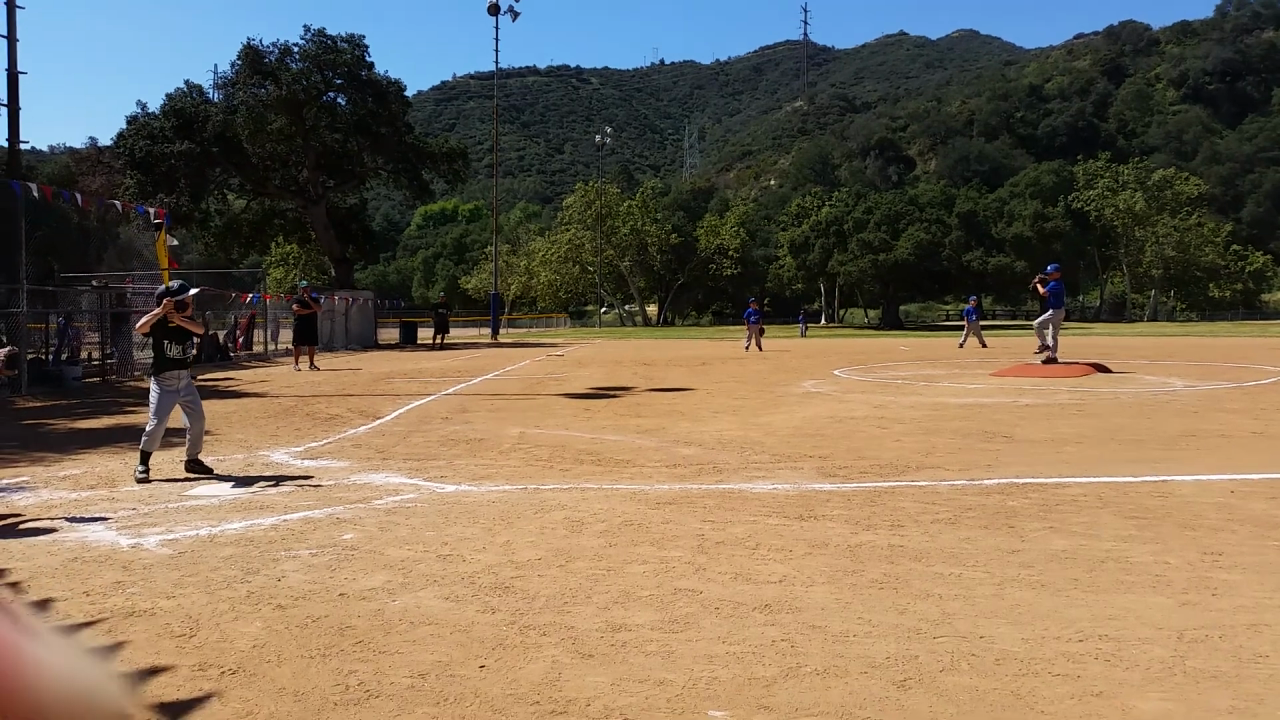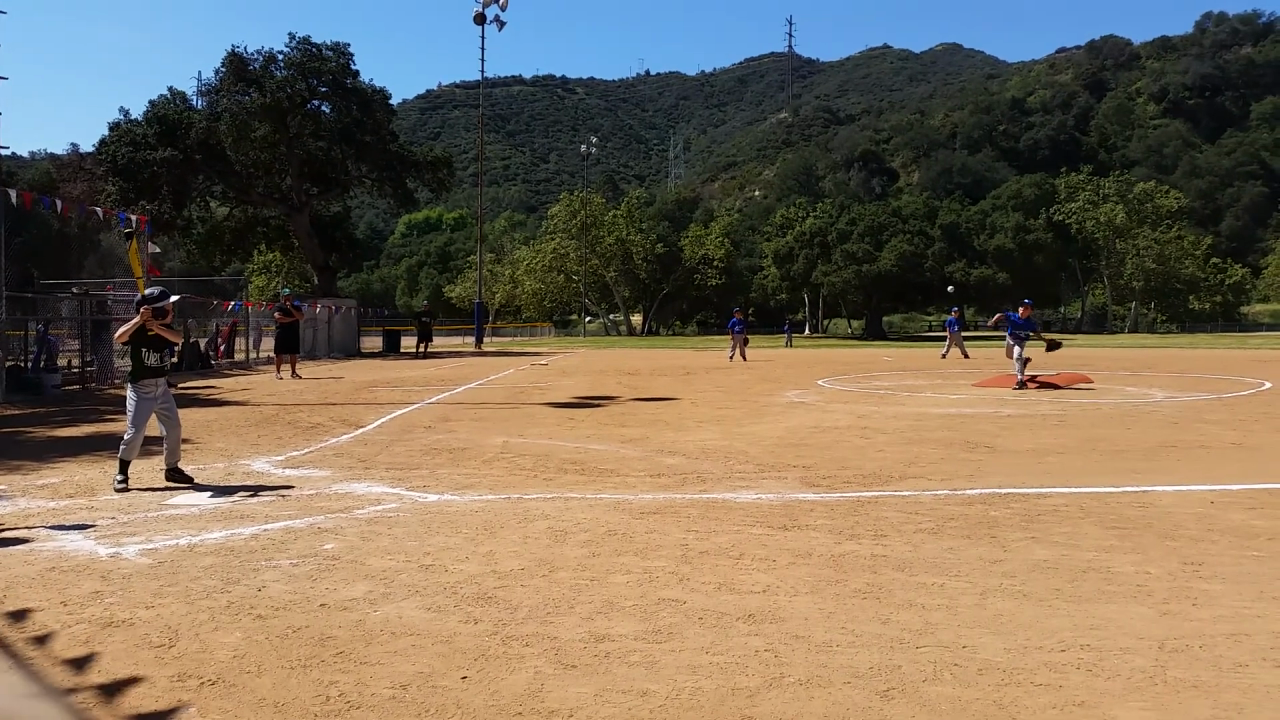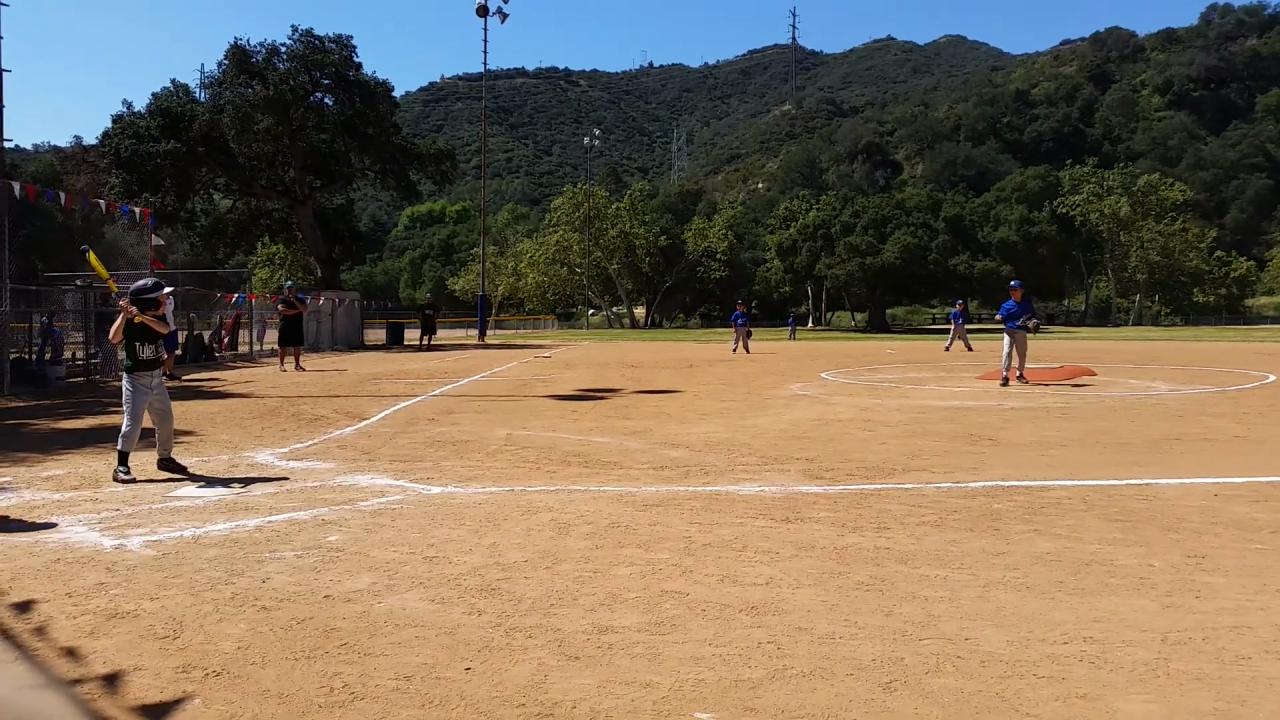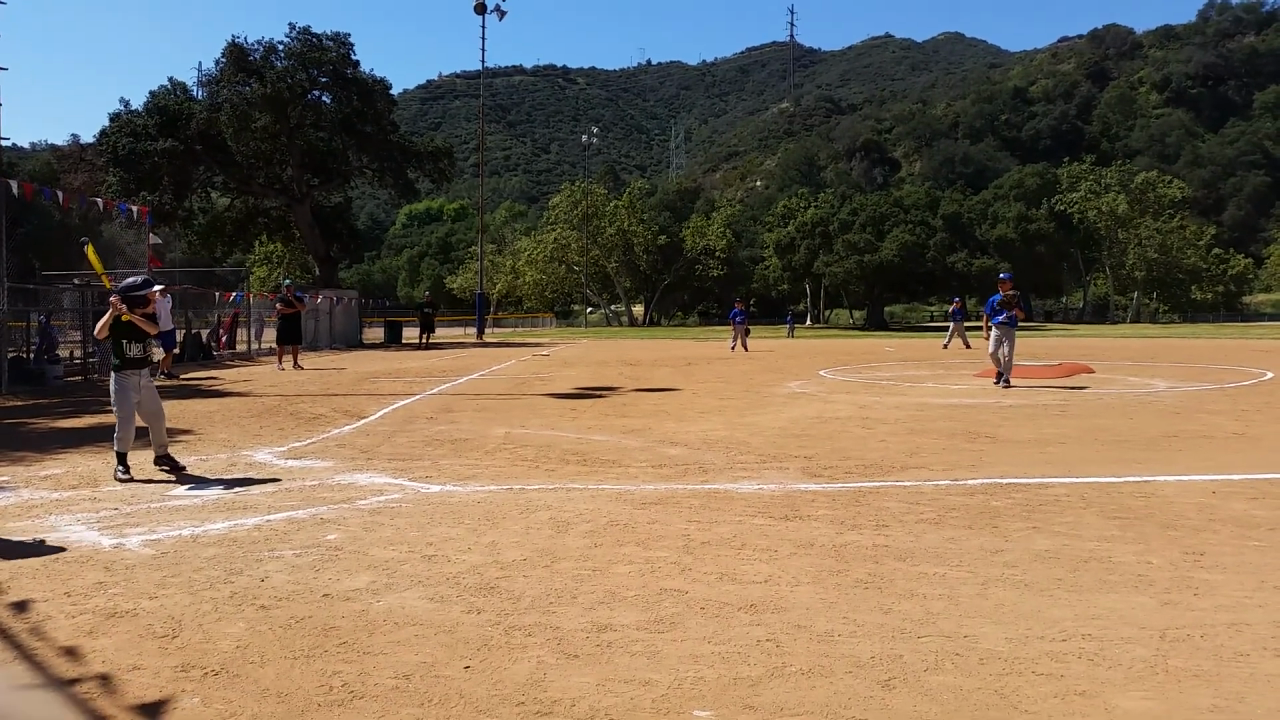
dt=1s
person 1, frame 1
left shoulder: (187, 322)
right shoulder: (159, 323)
left elbow: (200, 329)
right elbow: (139, 328)
left wrist: (179, 320)
right wrist: (161, 310)
left hip: (185, 379)
right hip: (163, 381)
left knee: (197, 420)
right knee: (157, 422)
left ankle: (192, 460)
right ankle: (142, 465)
person 1, frame 2
left shoulder: (165, 329)
right shoulder: (138, 330)
left elbow: (178, 338)
right elbow: (118, 337)
left wrist: (157, 328)
right wrist: (139, 319)
left hip: (162, 387)
right hip: (140, 388)
left knee: (173, 428)
right knee: (135, 431)
left ankle: (172, 469)
right ankle: (121, 474)
person 1, frame 3
left shoulder: (158, 319)
right shoulder: (129, 323)
left elbow: (165, 329)
right elbow: (113, 338)
left wrist: (142, 317)
right wrist: (123, 314)
left hip: (156, 378)
right hip: (135, 379)
left knee: (165, 419)
right knee: (133, 421)
left ankle: (165, 458)
right ankle: (121, 467)
person 1, frame 4
left shoulder: (148, 317)
right shoulder: (117, 320)
left elbow: (154, 330)
right elbow: (98, 334)
left wrist: (131, 316)
right wrist: (112, 312)
left hip: (144, 376)
right hip: (123, 378)
left knee: (157, 417)
right knee: (125, 421)
left ankle: (161, 455)
right ankle: (121, 465)
